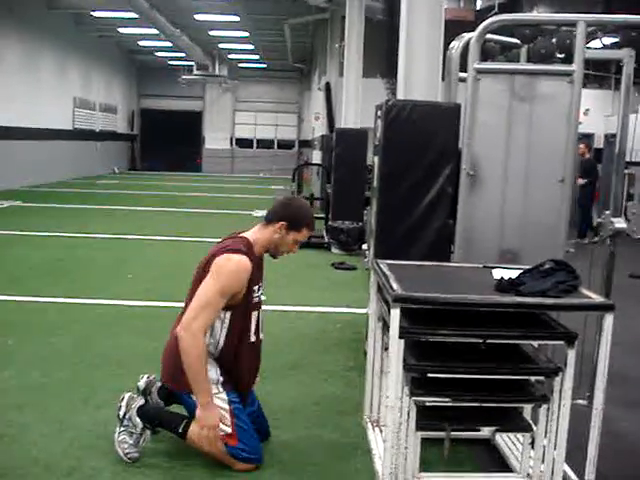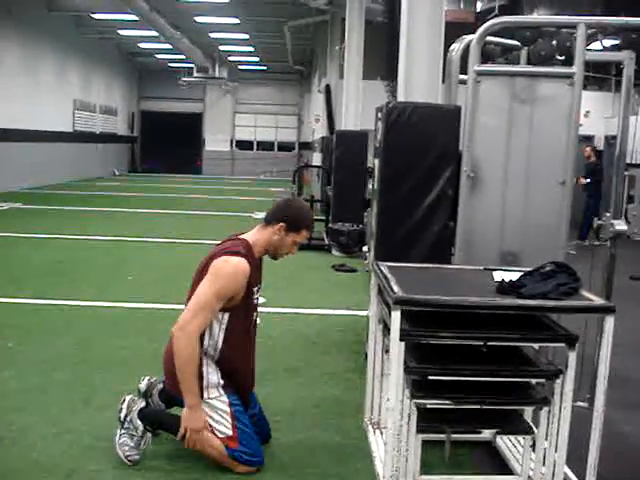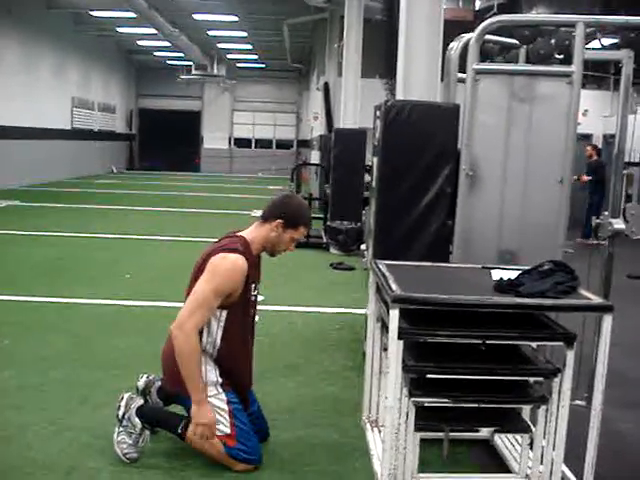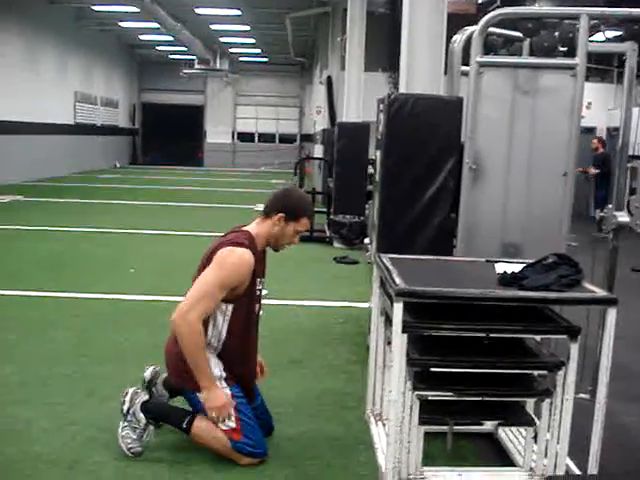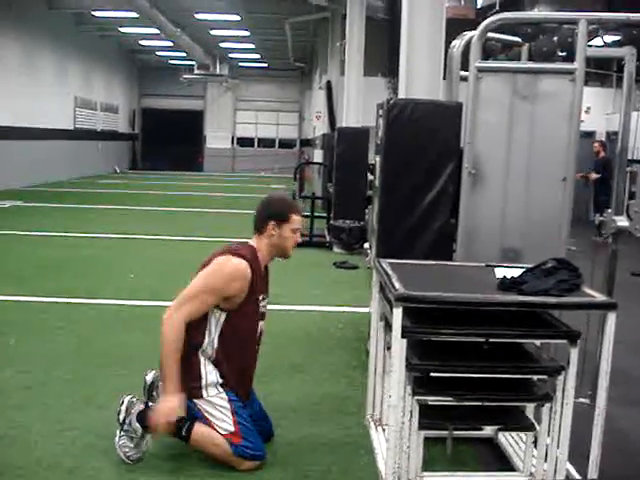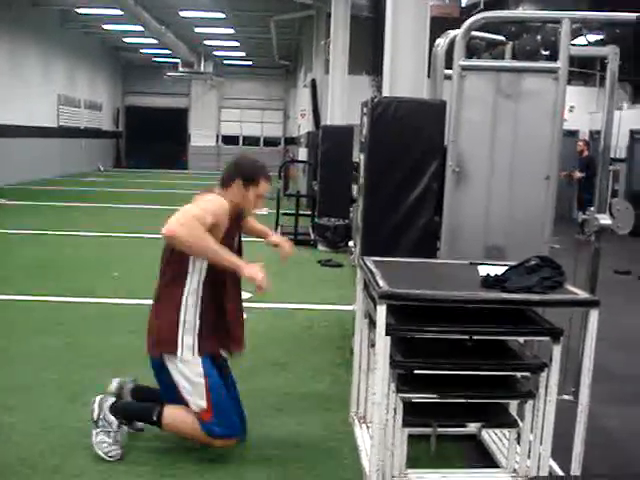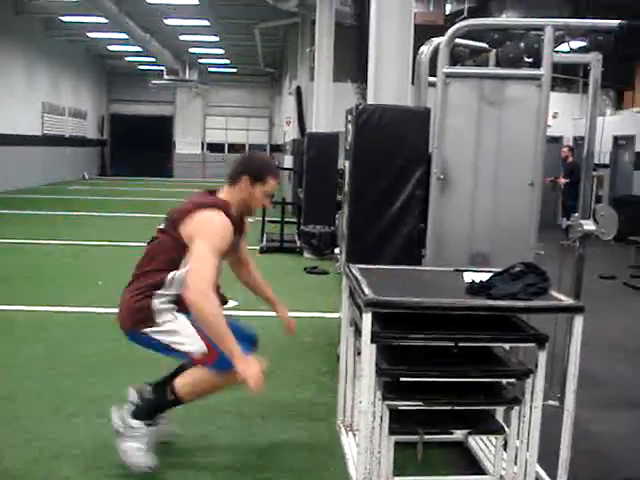
dt=0.2s
person 1, frame 1
left shoulder: (249, 252)
right shoulder: (237, 262)
right elbow: (188, 330)
left wrist: (247, 369)
right wrist: (205, 404)
left hip: (221, 362)
right hip: (199, 367)
left knee: (260, 432)
right knee: (247, 457)
left ankle: (161, 393)
right ankle: (145, 413)
person 1, frame 2
left shoulder: (248, 254)
right shoulder: (235, 264)
right elbow: (184, 332)
right wrist: (194, 407)
left hip: (221, 365)
right hip: (202, 370)
left knee: (261, 434)
right knee: (248, 460)
left ankle: (162, 396)
right ankle: (144, 415)
person 1, frame 3
left shoulder: (246, 251)
right shoulder: (233, 262)
right elbow: (182, 329)
left wrist: (242, 364)
right wrist: (200, 401)
left hip: (220, 363)
right hip: (200, 368)
left knee: (259, 432)
right knee: (246, 458)
left ankle: (161, 392)
right ankle: (143, 413)
person 1, frame 4
left shoulder: (251, 247)
right shoulder: (239, 256)
right elbow: (184, 317)
left wrist: (251, 356)
right wrist: (207, 387)
left hip: (223, 357)
right hip: (202, 360)
left knee: (264, 427)
right knee: (251, 452)
left ankle: (166, 383)
right ankle: (148, 408)
person 1, frame 5
left shoulder: (258, 264)
right shoulder: (237, 266)
right elbow: (175, 318)
right wrist: (173, 393)
left hip: (222, 367)
right hip: (200, 369)
left knee: (262, 434)
right knee: (249, 457)
left ankle: (161, 390)
right ankle: (141, 417)
person 1, frame 6
left shoulder: (228, 214)
right shoulder: (216, 207)
left elbow: (243, 220)
right elbow: (174, 229)
left wrist: (270, 235)
right wrist: (240, 265)
left hip: (201, 342)
right hip: (180, 340)
left knee: (233, 429)
right knee: (225, 436)
left ankle: (132, 394)
right ankle: (118, 411)
person 1, frame 7
left shoulder: (229, 214)
right shoulder: (215, 220)
left elbow: (243, 266)
right elbow: (196, 293)
left wrist: (278, 308)
right wrist: (239, 359)
left hip: (167, 301)
right hip: (150, 310)
left knee: (245, 343)
right knee: (233, 365)
left ankle: (152, 395)
right ankle: (139, 416)
